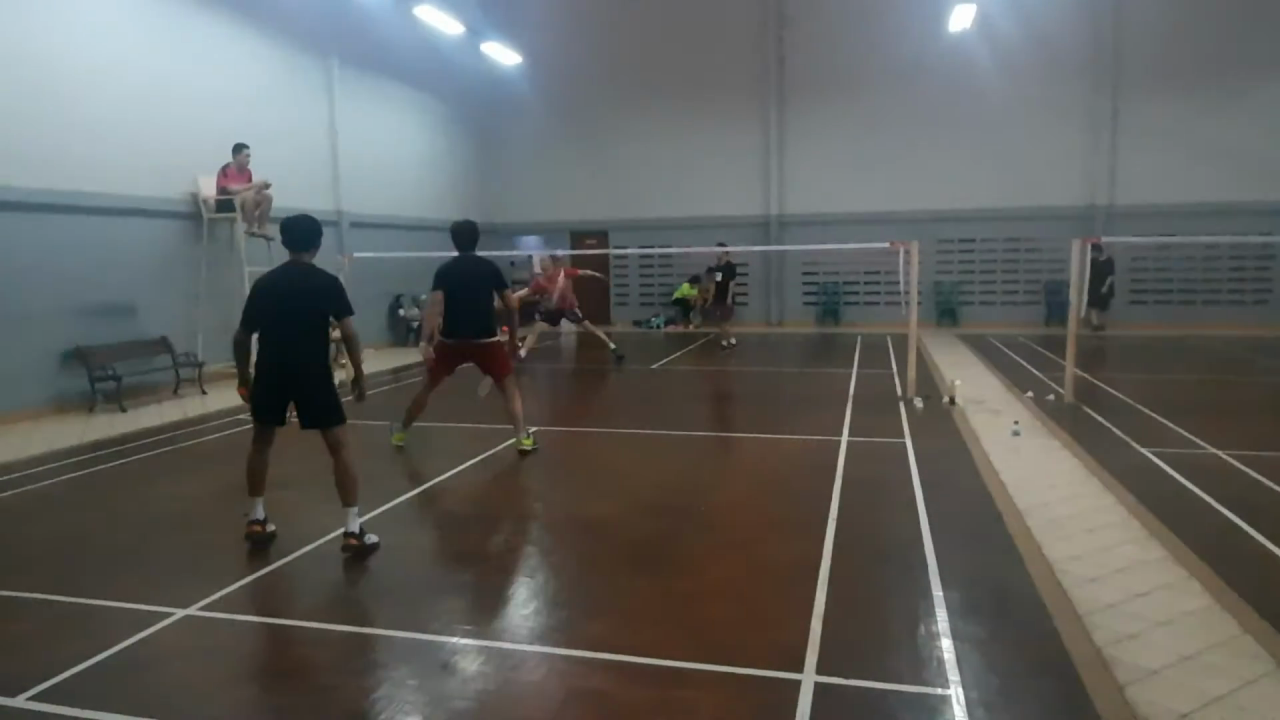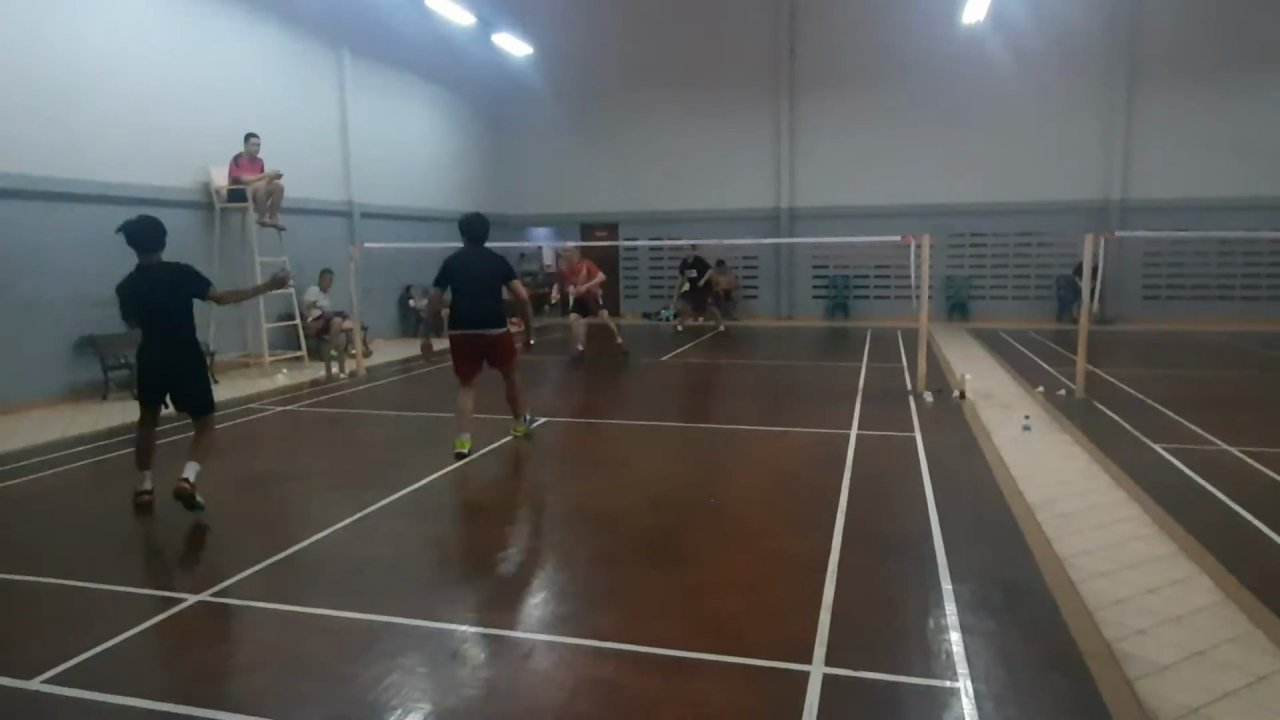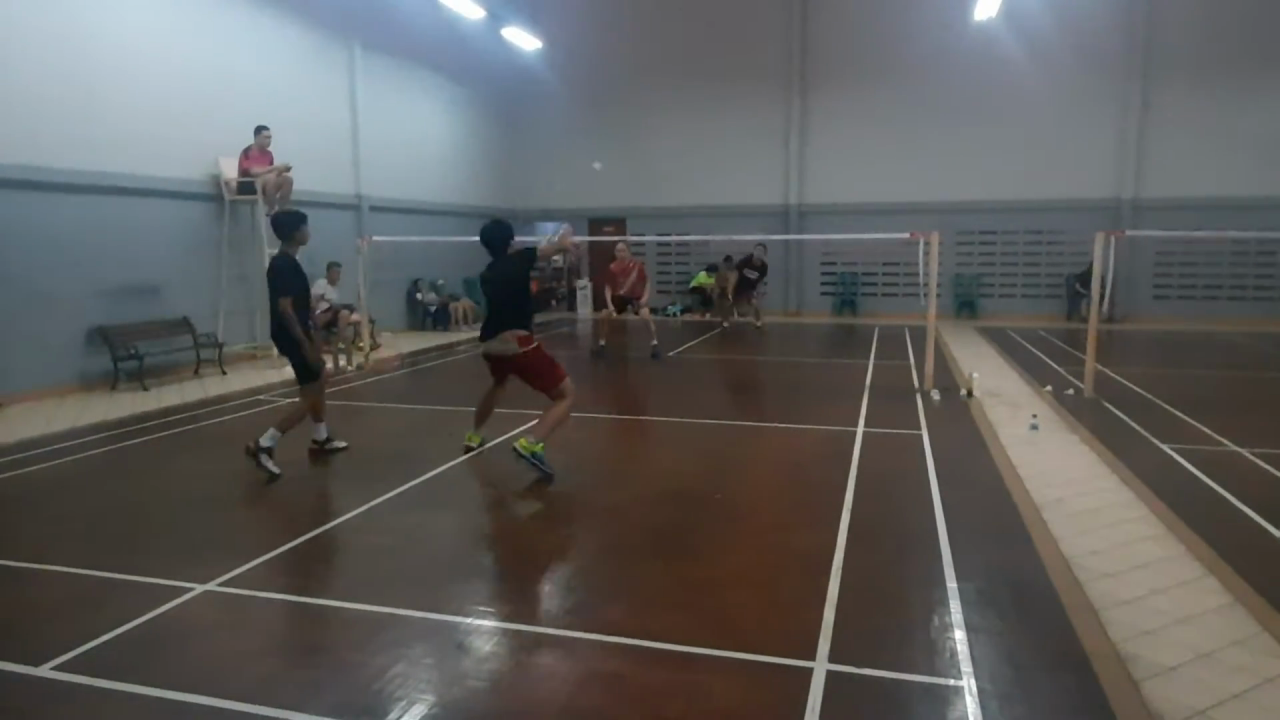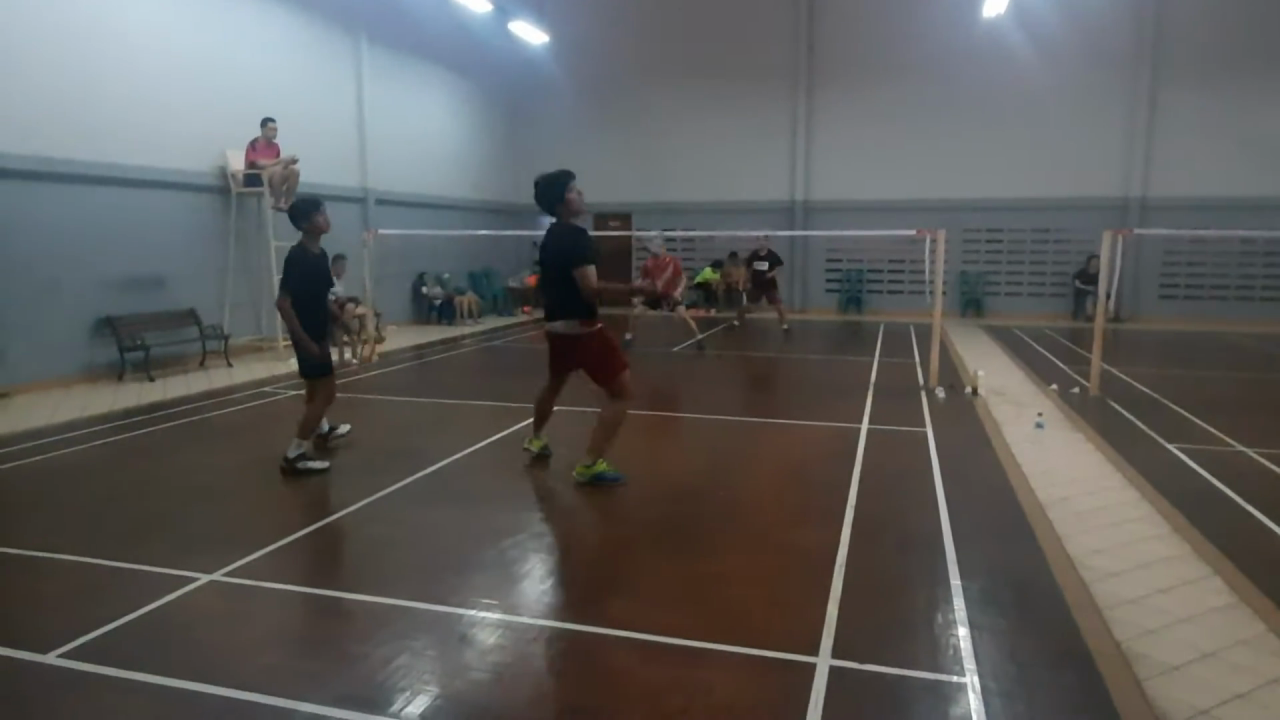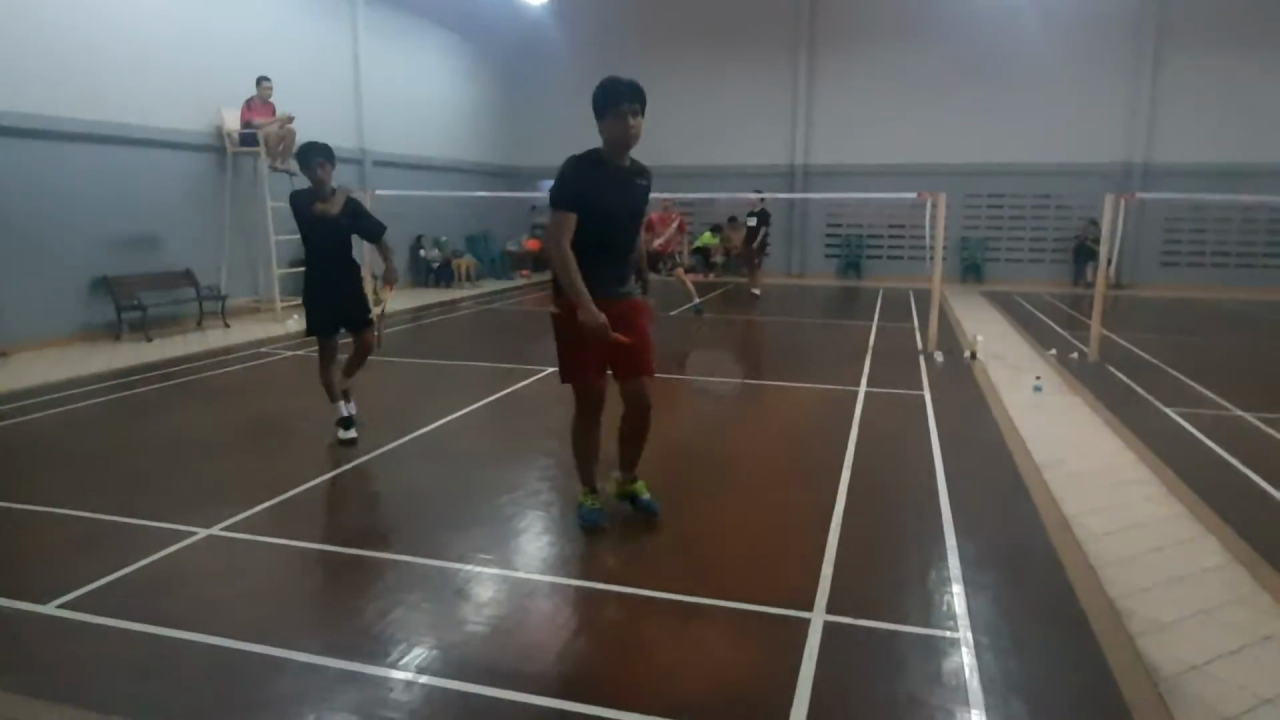
dt=1s
person 1, frame 1
left shoulder: (445, 270)
right shoulder: (491, 268)
left elbow: (435, 307)
right elbow: (512, 305)
left wrist: (426, 343)
right wrist: (513, 336)
left hip: (451, 339)
right hip: (486, 339)
left knee: (429, 385)
right knee: (508, 386)
left ankle: (401, 432)
right ankle: (524, 438)
person 1, frame 2
left shoulder: (452, 262)
right shoulder: (499, 261)
left elbow: (434, 301)
right elbow: (523, 298)
left wrist: (427, 336)
right wrist: (529, 331)
left hip: (461, 331)
right hip: (495, 328)
left knee: (466, 384)
right knee: (510, 372)
left ankle: (463, 440)
right ankle: (520, 422)
person 1, frame 3
left shoulder: (487, 275)
right shoulder: (518, 259)
right elbow: (562, 245)
right wrist: (566, 237)
left hip: (489, 345)
right hip: (518, 343)
left knee: (499, 383)
right knee: (565, 395)
left ankle: (473, 436)
right ankle: (531, 443)
person 1, frame 4
left shoulder: (552, 237)
right shoulder: (576, 236)
left elbow: (544, 283)
right elbow: (591, 289)
right wrist: (631, 287)
left hip: (556, 325)
right hip: (581, 325)
left knee: (555, 383)
right knee: (621, 392)
left ankle: (536, 439)
right ankle: (590, 464)
person 1, frame 5
left shoulder: (642, 177)
right shoulder: (576, 172)
right elbow: (558, 244)
left wrist: (646, 290)
right wrist: (583, 306)
left hip: (627, 299)
right hip: (578, 304)
left knee: (640, 399)
right knee: (590, 402)
left ankle: (629, 479)
right ankle: (589, 492)
person 2, frame 1
left shoulder: (264, 283)
right shoulder: (327, 282)
left elbow: (242, 337)
right elbow: (349, 332)
left wrist: (243, 377)
right wrist: (359, 372)
left hip: (270, 375)
right hip: (313, 375)
left knee: (260, 444)
right knee: (340, 448)
left ankle: (256, 520)
right ankle: (353, 531)
person 2, frame 2
left shoulder: (127, 288)
right shoulder: (179, 273)
right elbow: (220, 298)
right wrist: (269, 286)
left hip: (150, 364)
right hip: (187, 362)
left knee: (147, 423)
right knee: (204, 429)
left ankle: (144, 489)
right ankle: (187, 479)
person 2, frame 3
left shoulder: (279, 262)
right shoulder: (288, 265)
right elbow: (285, 307)
right wrist: (307, 343)
left hip: (293, 336)
right hip: (295, 337)
left knee: (317, 382)
right knee: (310, 395)
left ankle: (321, 438)
right ankle: (264, 445)
person 2, frame 4
left shoulder: (320, 254)
right shoulder: (298, 257)
right elbow: (283, 303)
left wrist: (342, 320)
right wrist: (305, 341)
left hip: (317, 331)
right hip: (308, 334)
left knee: (316, 387)
right knee: (325, 392)
left ankle: (323, 430)
right ankle: (294, 456)
person 2, frame 5
left shoulder: (350, 203)
right shoulder: (299, 199)
left elbow: (378, 236)
right elbow: (329, 211)
left wrist: (389, 263)
right wrist: (341, 194)
left hip: (350, 284)
right hip: (319, 287)
left knee: (366, 343)
right knee: (328, 351)
left ankle: (343, 385)
right ankle: (343, 415)
